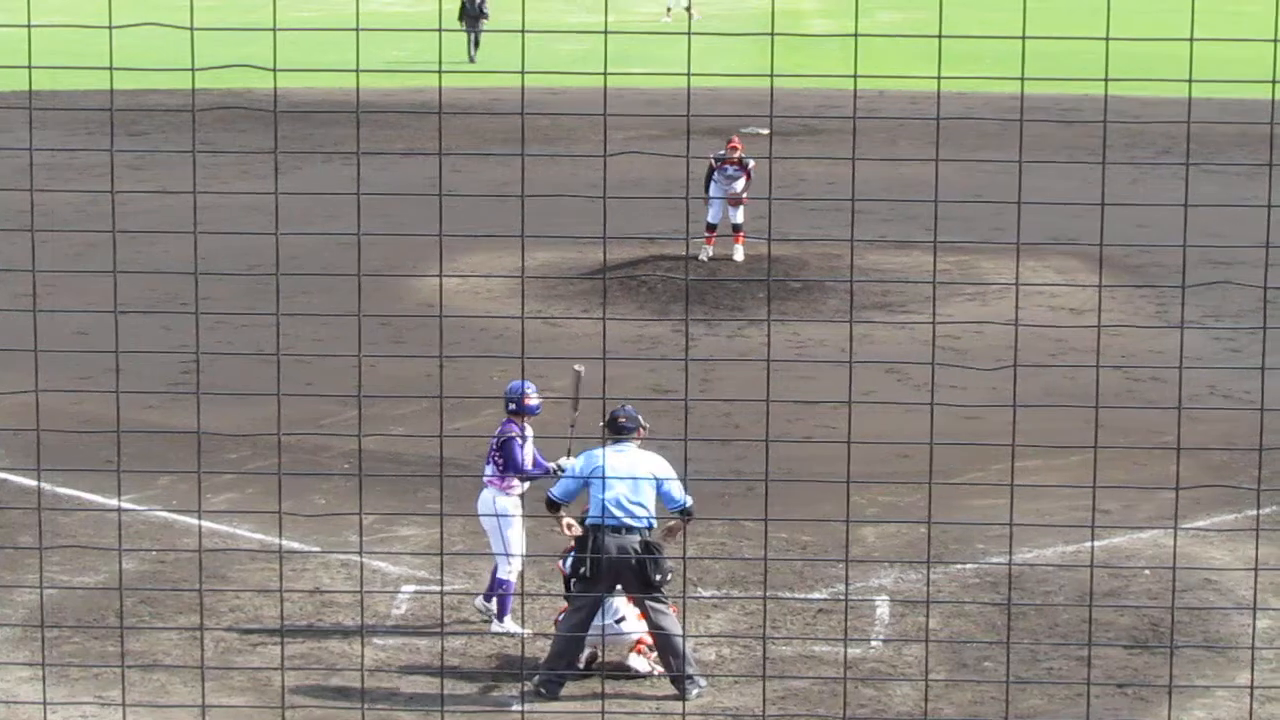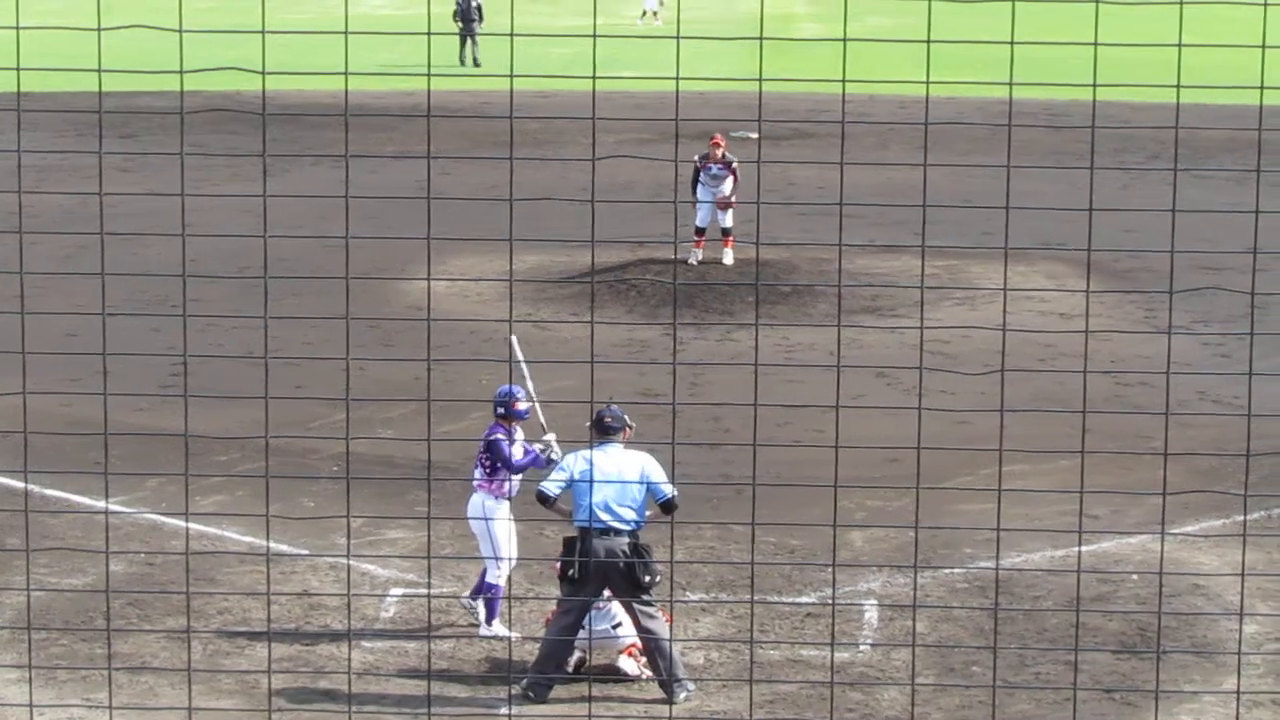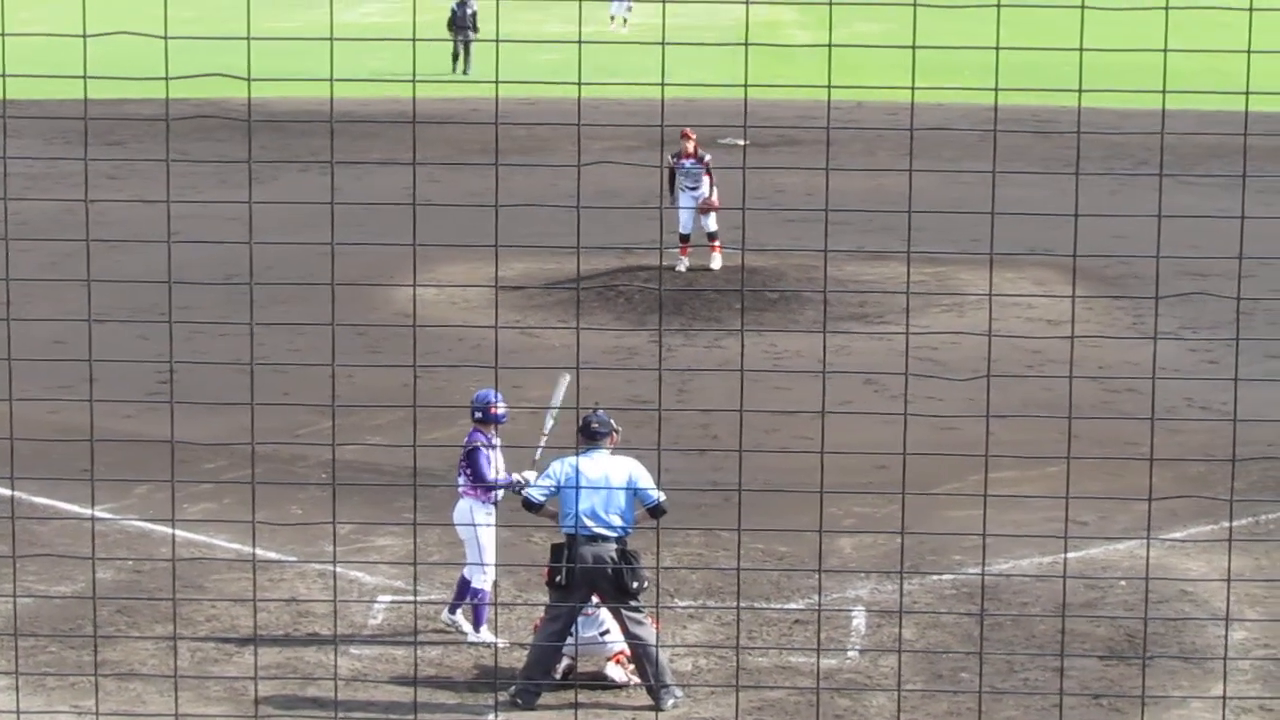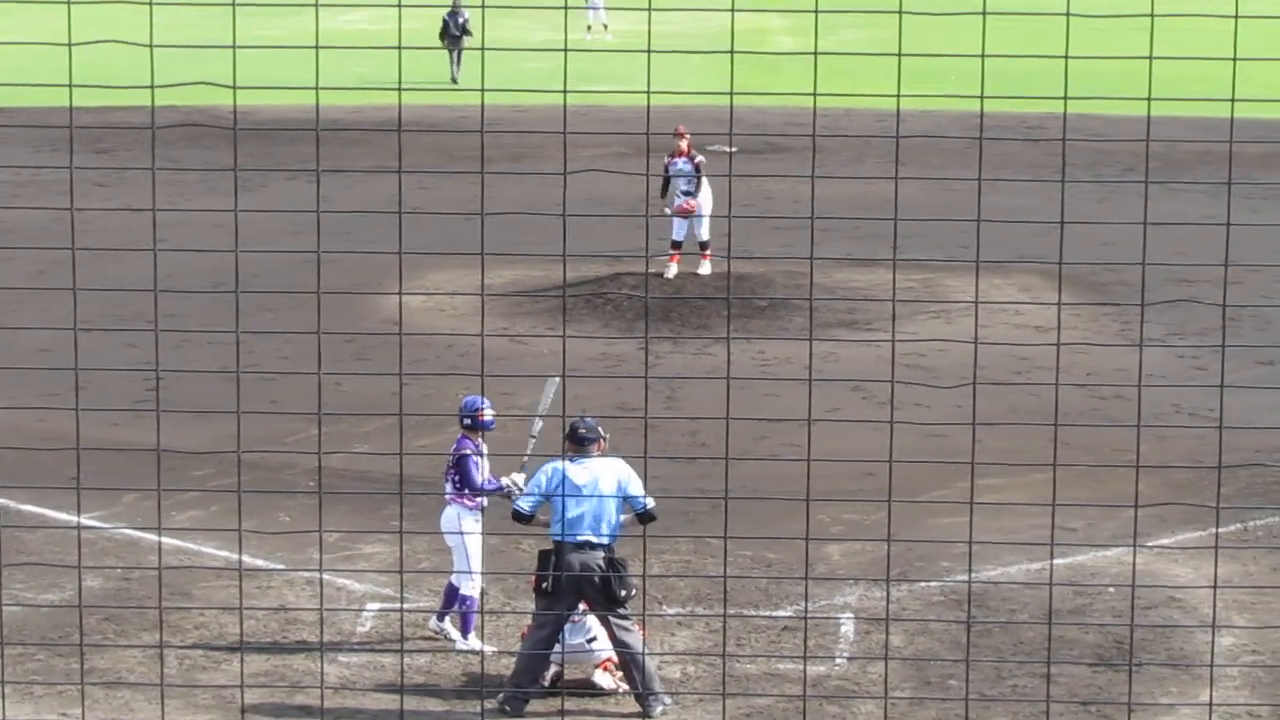
dt=0.4s
person 1, frame 1
left shoulder: (589, 458)
right shoulder: (654, 461)
left elbow: (554, 500)
right elbow: (684, 509)
left wrist: (564, 520)
right wrist: (675, 526)
left hip: (598, 545)
right hip: (637, 545)
left knee: (576, 614)
right knee: (660, 614)
left ankle: (549, 681)
right ankle: (688, 681)
person 1, frame 2
left shoulder: (576, 459)
right shoulder: (642, 460)
left elbow: (544, 495)
right elbow: (670, 503)
left wrist: (571, 514)
left hip: (586, 547)
right hip: (625, 548)
left knee: (566, 617)
right knee: (649, 617)
left ankle: (538, 684)
right ankle: (676, 685)
person 1, frame 3
left shoulder: (563, 466)
right shoulder: (629, 466)
left elbow: (530, 501)
right elbow: (659, 507)
left wrist: (560, 516)
right wrist: (629, 519)
left hip: (575, 554)
right hip: (613, 555)
left knee: (554, 624)
right knee: (637, 624)
left ankle: (526, 691)
right ankle: (664, 691)
person 1, frame 4
left shoulder: (552, 471)
right shoulder: (618, 469)
left elbow: (520, 514)
right elbow: (647, 513)
left hip: (562, 562)
right hip: (600, 563)
left knee: (541, 632)
right knee: (624, 632)
person 2, frame 1
left shoulder: (524, 430)
right shoulder: (509, 433)
left elbow: (536, 461)
right elbow: (522, 472)
left wrist: (559, 466)
right wrist: (555, 466)
left hip: (509, 501)
right hip: (498, 502)
left knee: (512, 557)
right knee: (510, 561)
left ankle: (487, 600)
right ankle: (501, 621)
person 2, frame 2
left shoulder: (514, 432)
right shoulder: (496, 436)
left elbow: (532, 460)
right elbow: (515, 467)
left wrist: (549, 456)
right wrist: (540, 447)
left hip: (499, 504)
right hip: (487, 505)
left knee: (507, 560)
right knee: (499, 566)
left ankle: (474, 599)
right ankle: (490, 625)
person 2, frame 3
left shoulder: (490, 438)
right shoulder: (477, 443)
right elbow: (485, 482)
left wrist: (516, 480)
right wrist: (518, 479)
left hip: (482, 509)
right hip: (475, 510)
left knee: (476, 567)
right knee: (485, 571)
left ankle: (452, 613)
right ankle: (479, 631)
person 2, frame 4
left shoulder: (478, 445)
right shoulder: (465, 449)
left elbow: (484, 479)
right elbow: (476, 488)
left wrist: (507, 484)
right wrist: (508, 483)
left hip: (470, 517)
right hip: (461, 517)
left knee: (462, 573)
right knee: (472, 578)
left ankle: (441, 620)
right ankle: (466, 639)
